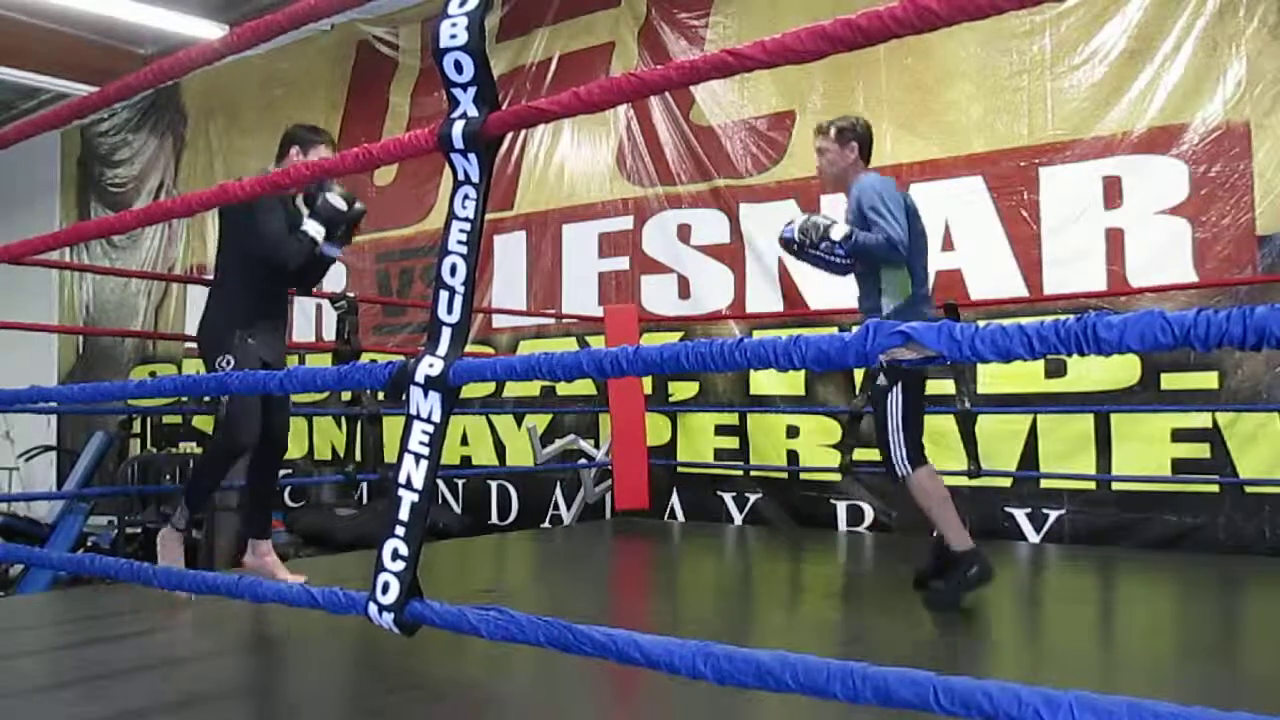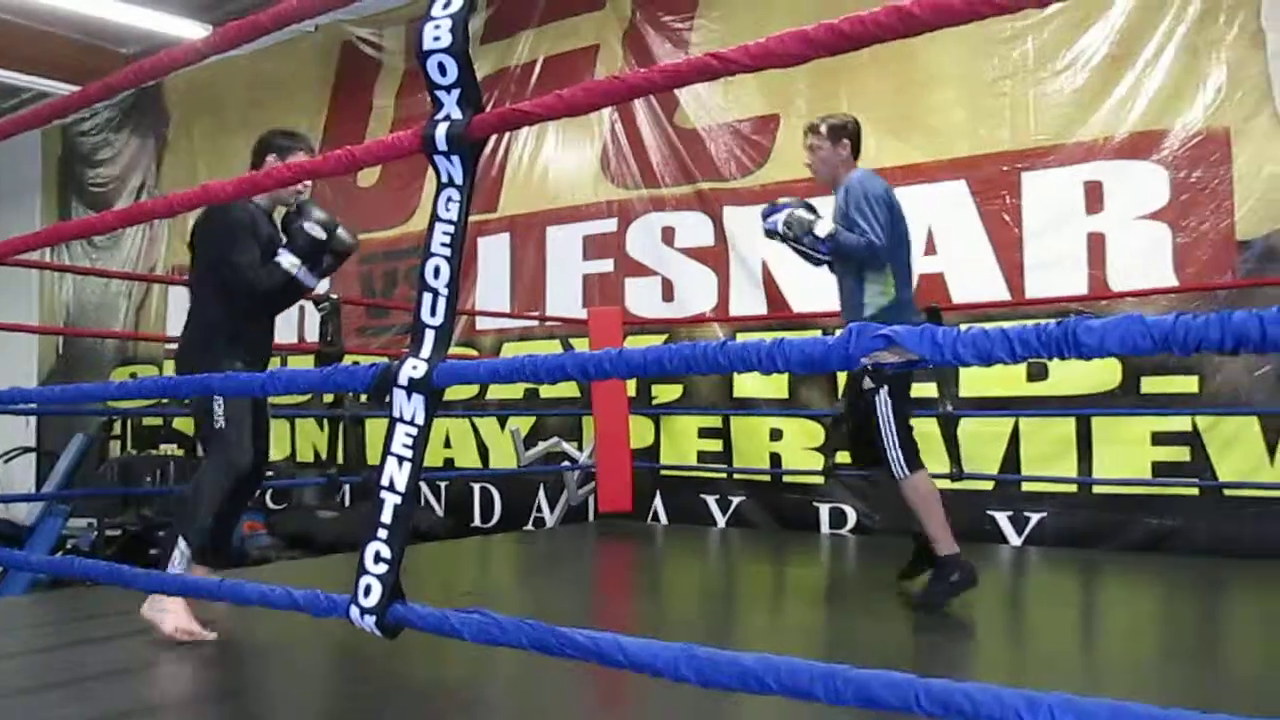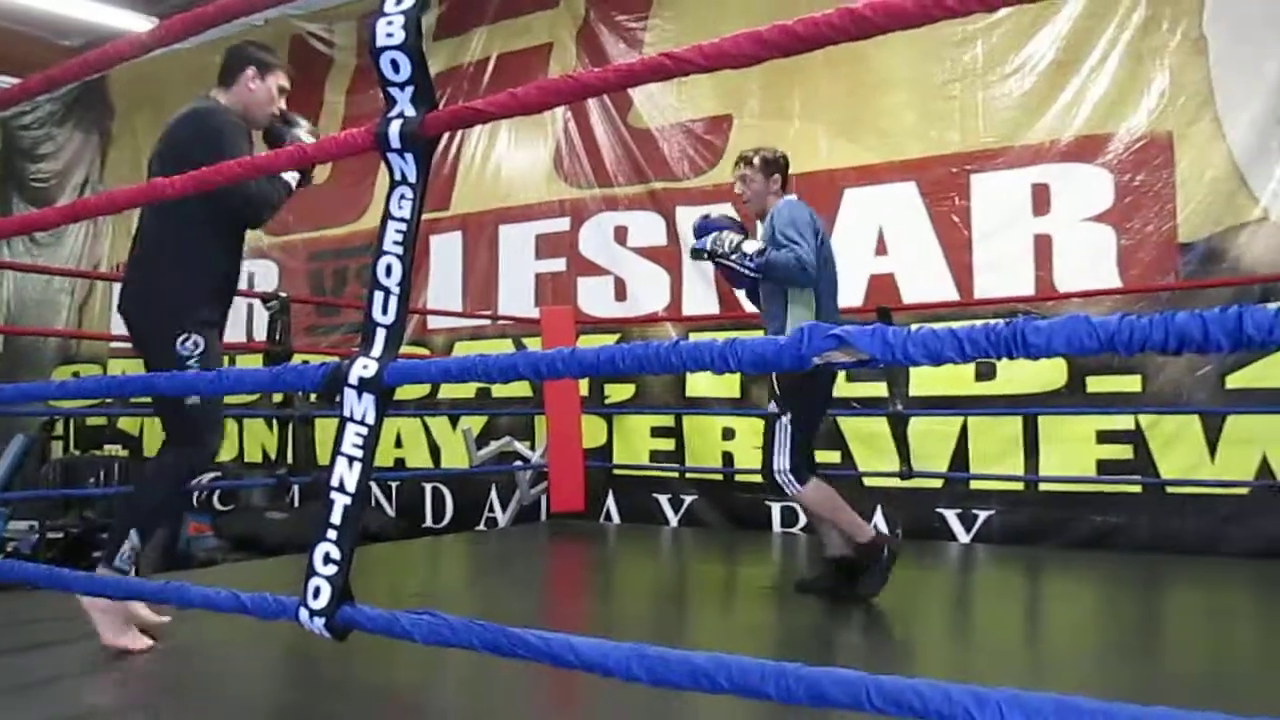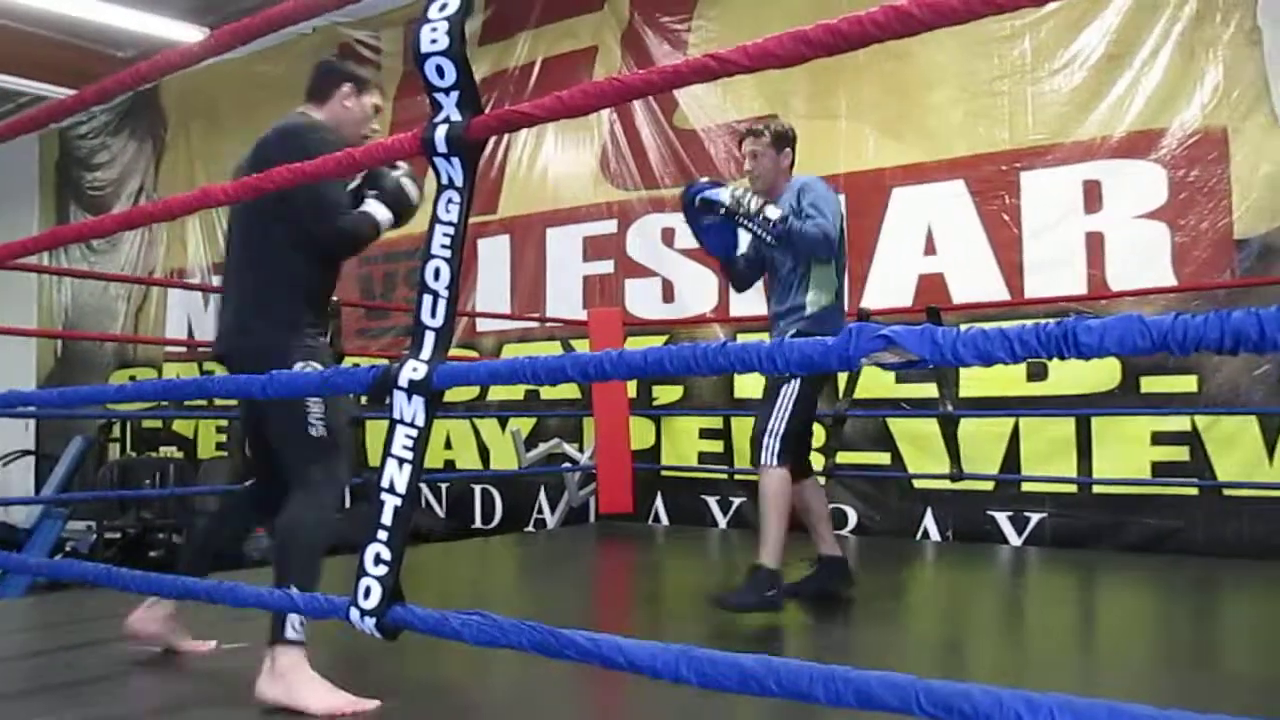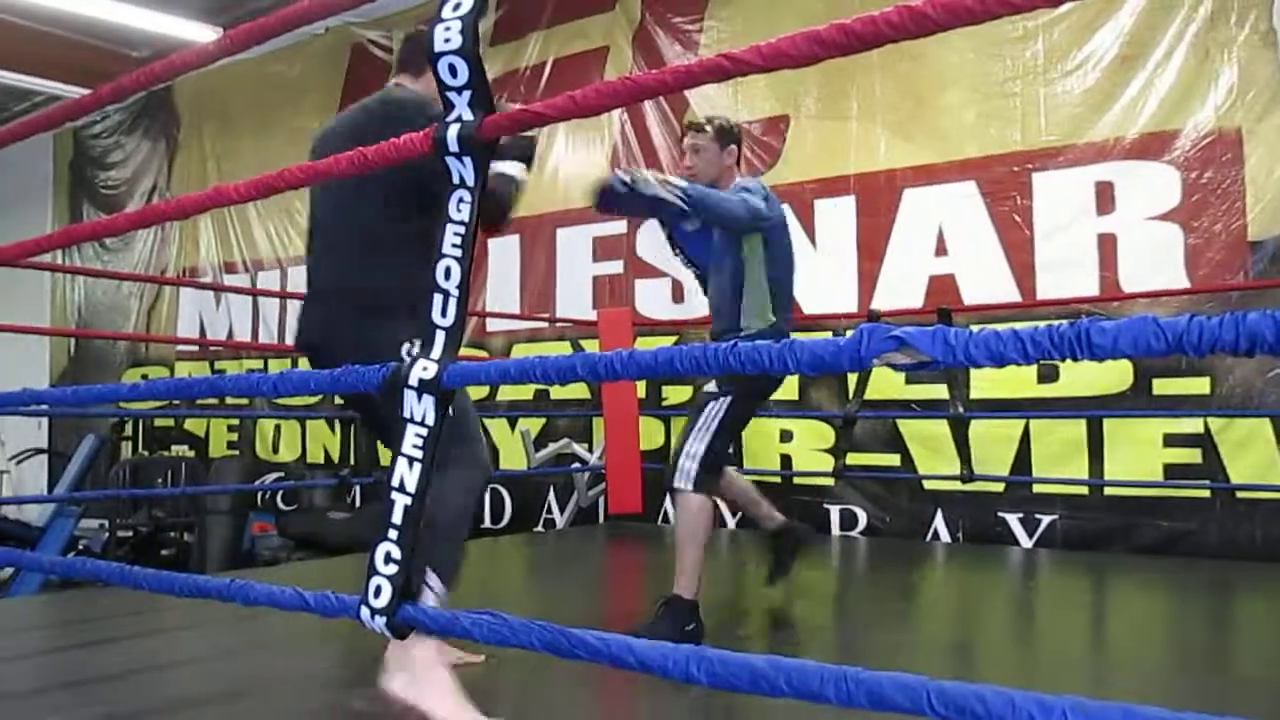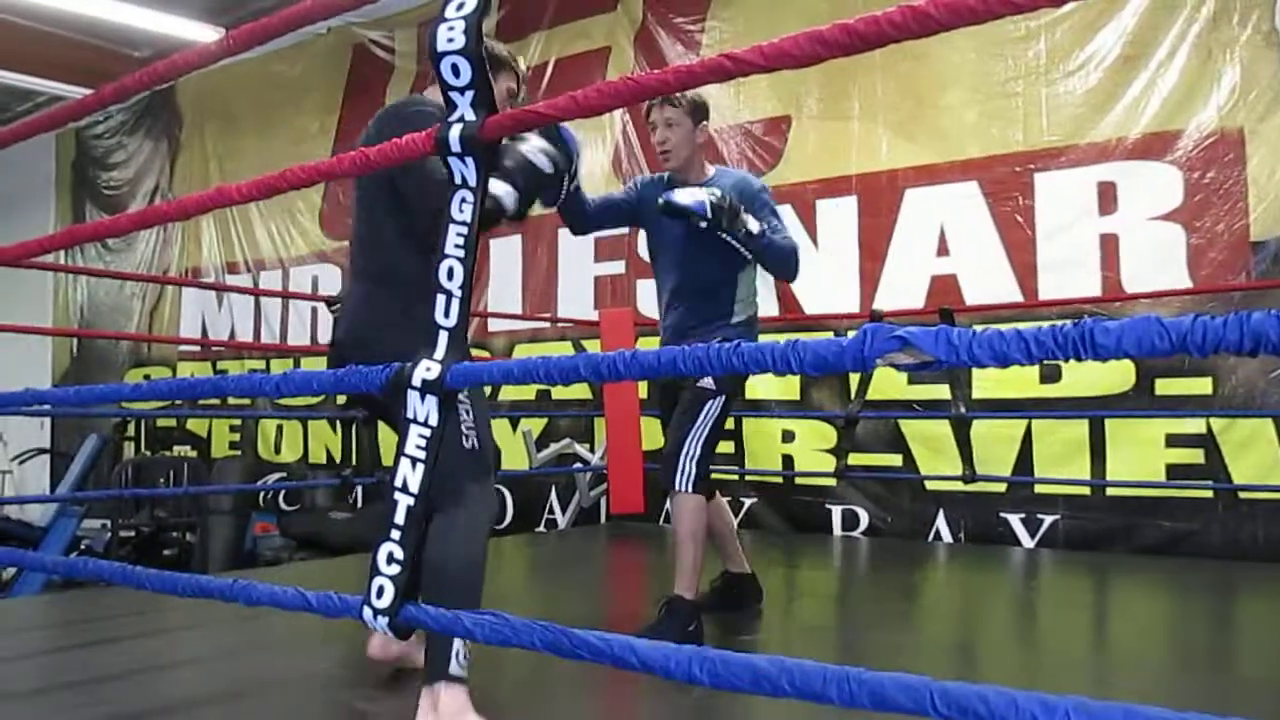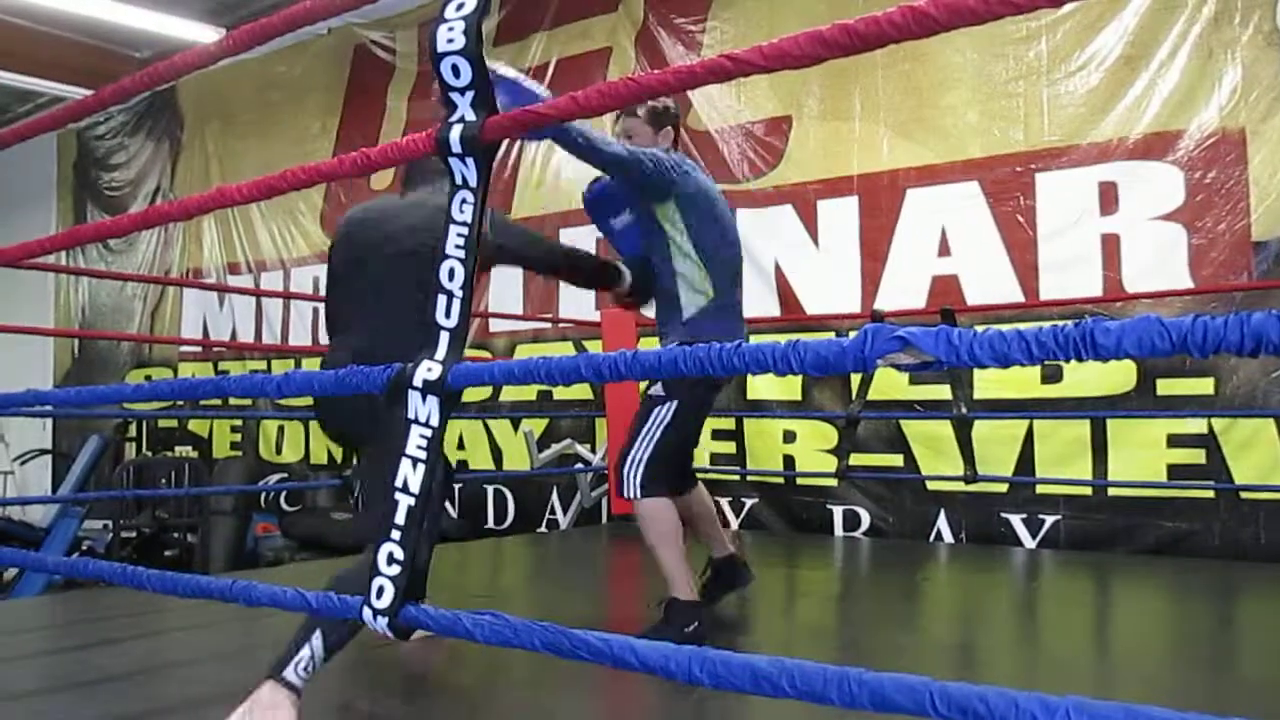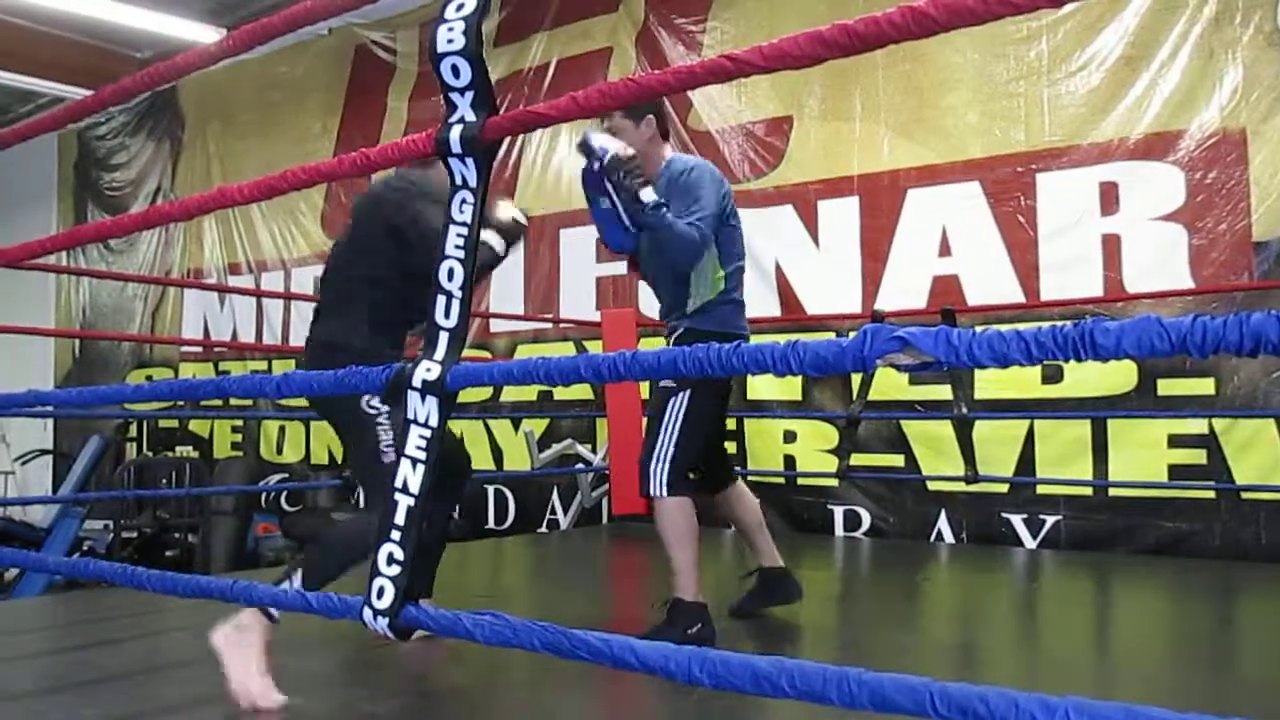
dt=0.3s
person 1, frame 1
left shoulder: (289, 206)
right shoulder: (255, 197)
left elbow: (301, 277)
right elbow: (282, 258)
left wrist: (337, 237)
right wrist: (318, 221)
left hip: (267, 339)
right hip: (232, 335)
left knee: (272, 446)
right knee: (238, 436)
left ankle: (259, 551)
right ankle: (175, 530)
person 1, frame 2
left shoulder: (265, 221)
right shoulder: (230, 214)
left elbow: (273, 297)
right elbow: (250, 289)
left wrist: (318, 261)
right wrist: (300, 249)
left hip: (242, 363)
right hip: (215, 361)
left knee: (249, 466)
right knee: (229, 461)
left ankle: (204, 569)
right ankle: (167, 596)
person 1, frame 3
left shoulder: (200, 127)
right shoulder: (216, 126)
left elbow: (226, 212)
right elbow: (251, 206)
left wrist: (282, 163)
right wrist: (289, 165)
left hip: (174, 307)
right hip: (179, 310)
left knee: (190, 439)
right knee: (195, 442)
left ankle: (121, 582)
right ankle: (108, 585)
person 1, frame 4
left shoulder: (279, 149)
right shoulder: (306, 140)
right elbow: (336, 236)
left wrist: (365, 193)
right wrist: (386, 200)
left hip: (254, 341)
right hip: (280, 342)
left knee: (271, 482)
right knee: (324, 477)
left ankle: (158, 609)
right ankle: (286, 665)
person 1, frame 5
left shoulder: (341, 129)
right shoulder: (417, 114)
right elbow: (481, 208)
right wrist: (509, 158)
left hip: (333, 329)
right hip: (381, 326)
left knee: (431, 467)
right knee: (461, 464)
left ankle: (417, 636)
right ankle: (416, 658)
person 1, frame 6
left shoulder: (435, 139)
right shoulder: (417, 122)
left elbow: (489, 206)
right elbow: (444, 215)
left wrist: (535, 160)
right wrist: (512, 179)
left hip: (369, 342)
right hip: (408, 339)
left knee: (440, 485)
right knee: (468, 500)
left ankle: (397, 629)
person 1, frame 7
left shoulder: (356, 226)
right shoulder: (457, 212)
right elbow: (550, 255)
right wrist: (620, 278)
left hip: (347, 398)
right hip: (399, 396)
left knee: (420, 500)
person 1, frame 8
left shoulder: (415, 205)
right shoulder: (411, 189)
left elbow: (445, 276)
left wrist: (499, 230)
right wrist: (495, 231)
left hip: (371, 365)
right hip: (349, 367)
left knee: (450, 470)
right knee: (395, 507)
left ankle: (414, 610)
right ankle: (249, 628)
person 2, frame 1
left shoulder: (872, 188)
right shoulder: (867, 193)
left elbow: (895, 248)
left wrist: (836, 234)
right wrist: (816, 246)
left knee: (902, 451)
right knee: (900, 448)
left ankle: (966, 557)
right ankle: (949, 547)
person 2, frame 2
left shoulder: (862, 185)
right shoulder: (853, 191)
left elbow: (872, 250)
right elbow: (844, 258)
left wrist: (817, 229)
right wrist: (804, 235)
left hip: (884, 332)
left knee: (894, 450)
right knee: (862, 440)
left ankle: (951, 563)
right ankle: (929, 542)
person 2, frame 3
left shoulder: (790, 213)
right shoulder: (780, 222)
left elbow: (802, 269)
left wrist: (745, 248)
right wrist: (736, 266)
left knee: (785, 469)
right knee: (792, 466)
left ankle: (871, 543)
right ankle: (841, 562)
person 2, frame 4
left shoulder: (810, 190)
right shoulder: (766, 208)
left elbow: (825, 241)
right elbow: (741, 279)
left wrist: (762, 217)
right wrist: (721, 236)
left hip: (811, 334)
right hip: (795, 338)
left knee: (771, 448)
right knee: (791, 457)
left ankle: (766, 577)
right ankle: (830, 564)
person 2, frame 5
left shoulder: (749, 196)
right shoulder: (709, 211)
left elbow: (735, 214)
left wrist: (656, 187)
left hip: (753, 350)
right hip: (740, 351)
left knee: (689, 467)
right knee: (707, 463)
left ankle: (682, 610)
right ankle: (780, 527)
person 2, frame 6
left shoulder: (743, 188)
right shoulder: (652, 190)
left elbow: (787, 264)
right elbow: (583, 218)
left wrist: (733, 217)
right wrist: (564, 186)
left hip: (724, 345)
right hip: (677, 348)
left knee: (685, 470)
right knee: (686, 473)
left ankle: (682, 613)
right ankle: (740, 580)
person 2, frame 7
left shoulder: (670, 172)
right shoulder: (658, 192)
left elbow: (607, 154)
left wrist: (537, 111)
right wrist: (630, 242)
left hip: (701, 346)
right hip: (700, 345)
left knee: (640, 471)
right knee: (668, 468)
left ankle: (685, 613)
right ankle: (727, 563)
person 2, frame 8
left shoulder: (685, 176)
right shoulder: (653, 183)
left elbow: (687, 248)
right elbow: (648, 260)
left wrist: (633, 187)
right wrist: (610, 201)
left hip: (706, 337)
right hip: (703, 337)
left knee: (661, 470)
right knee: (708, 466)
left ankle: (690, 616)
right ankle: (774, 575)
